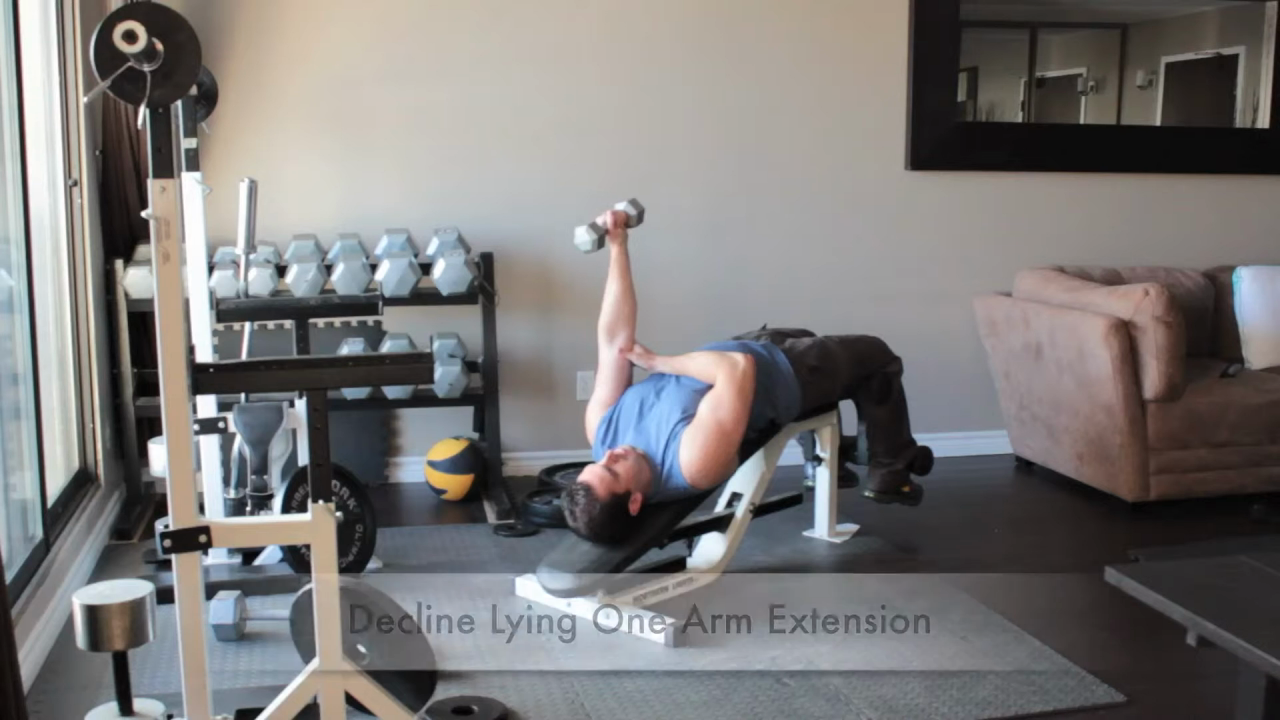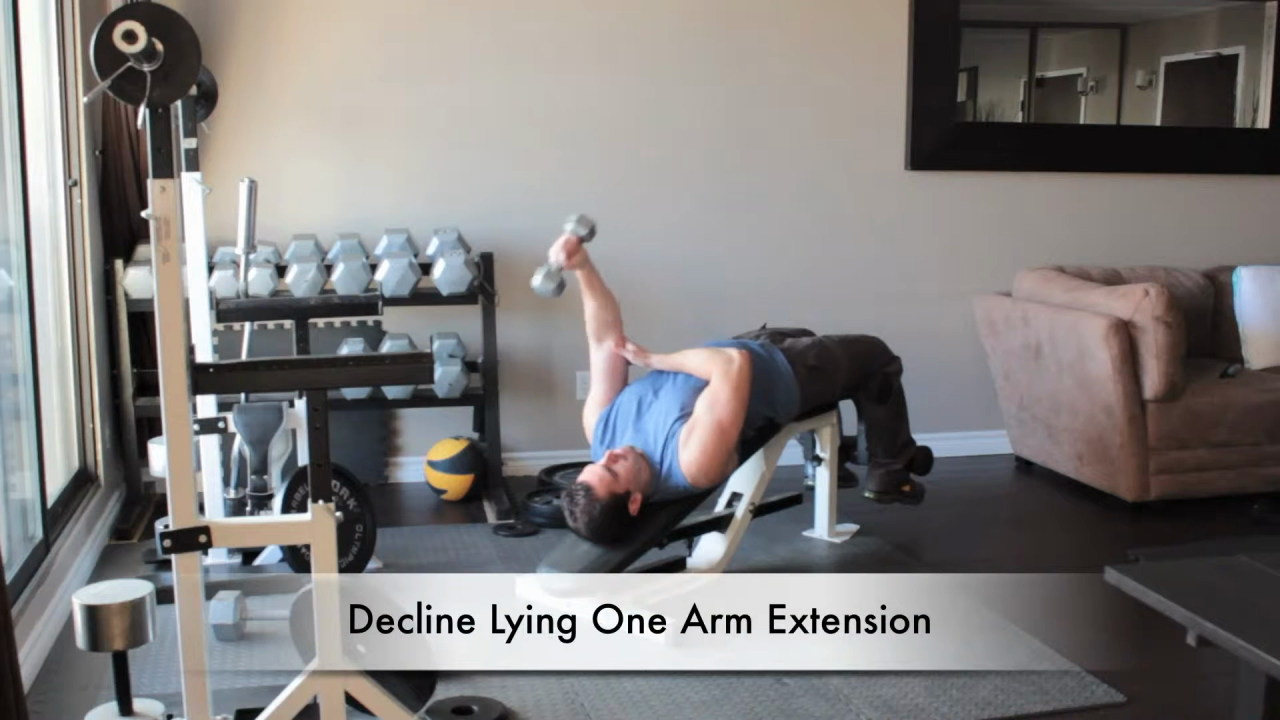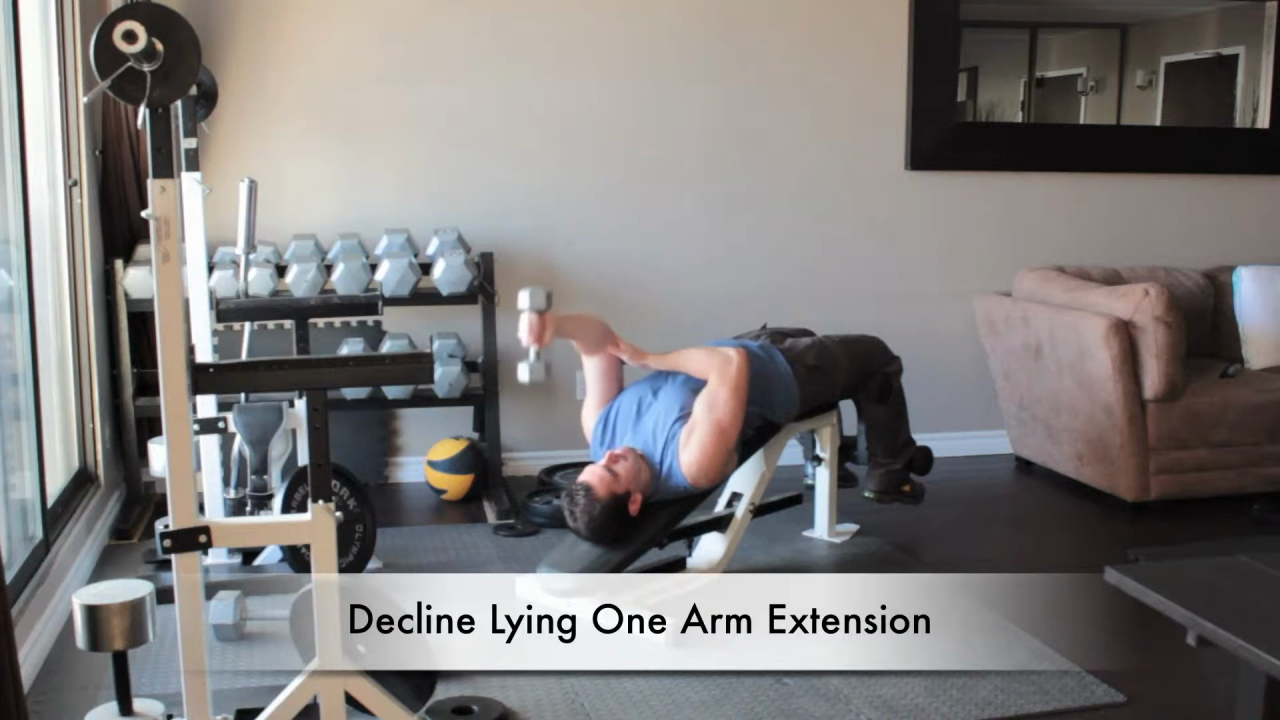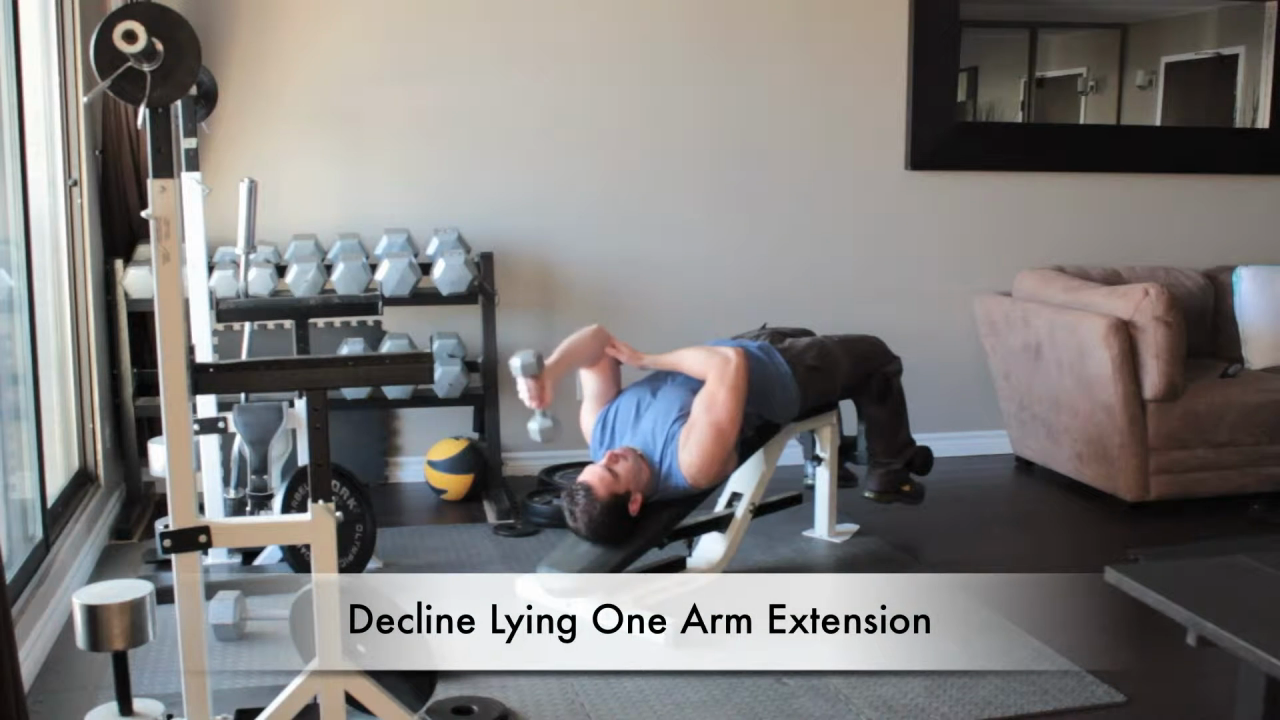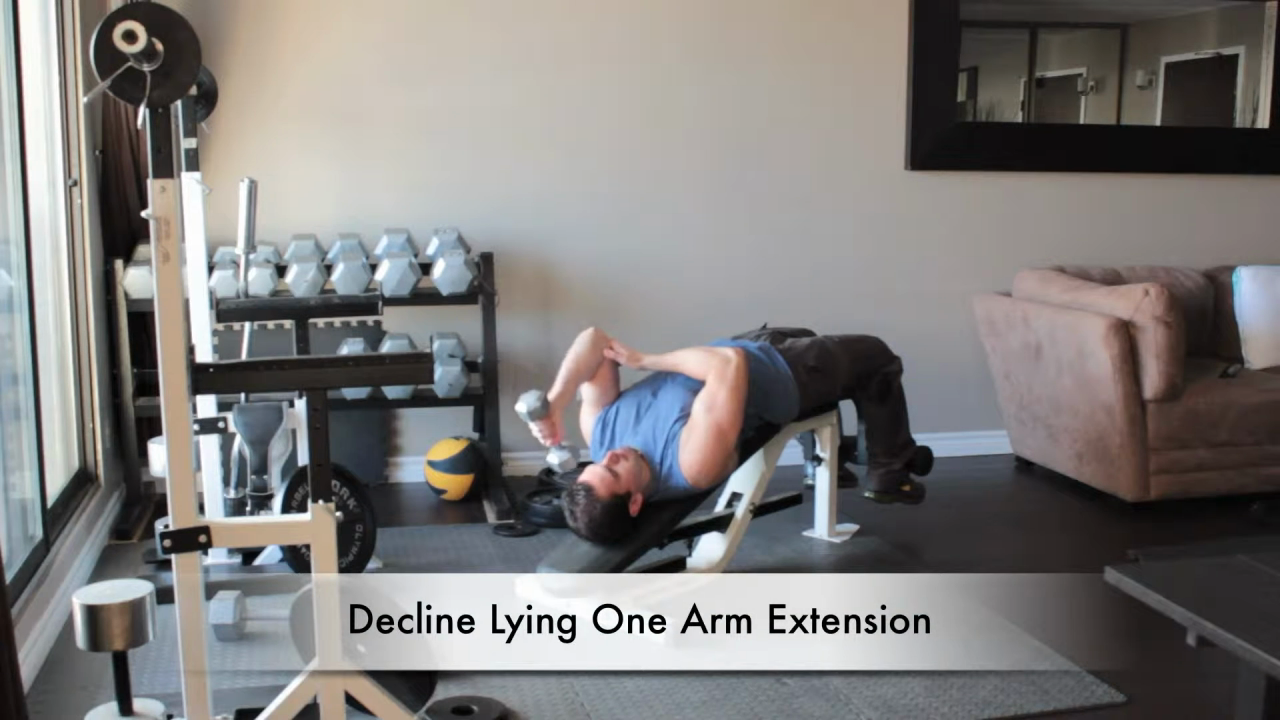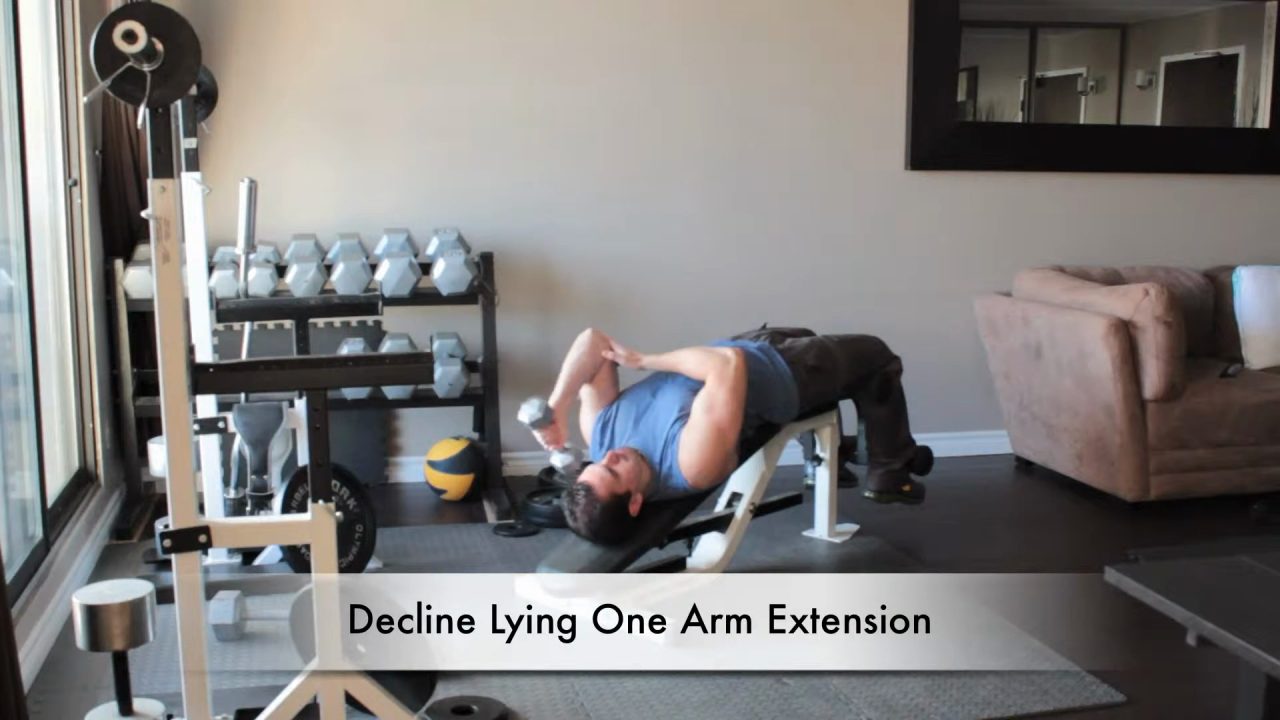
dt=0.4s
person 1, frame 1
left shoulder: (600, 428)
right shoulder: (693, 465)
left elbow: (616, 339)
right elbow: (739, 369)
left wrist: (618, 246)
right wrist: (659, 362)
left knee: (804, 340)
right knee: (877, 357)
right ankle: (890, 472)
person 1, frame 2
left shoulder: (599, 427)
right shoulder: (693, 463)
left elbow: (605, 338)
right elbow: (734, 364)
left wrist: (582, 265)
right wrist: (653, 358)
left knee: (805, 339)
right knee: (877, 356)
right ankle: (890, 475)
person 1, frame 3
left shoulder: (599, 428)
right shoulder: (693, 465)
left elbow: (598, 339)
right elbow: (732, 365)
left wrist: (550, 322)
right wrist: (648, 359)
left knee: (804, 338)
right knee: (876, 357)
right ankle: (890, 474)
person 1, frame 4
left shoulder: (598, 429)
right shoulder: (693, 464)
left elbow: (597, 337)
right elbow: (730, 363)
left wrist: (546, 372)
right wrist: (645, 359)
left knee: (804, 338)
right knee: (877, 358)
right ankle: (890, 474)
person 1, frame 5
left shoulder: (598, 429)
right shoulder: (692, 465)
left elbow: (592, 338)
right elbow: (729, 364)
left wrist: (554, 403)
right wrist: (645, 360)
left knee: (805, 339)
right knee: (877, 358)
right ankle: (890, 474)
person 1, frame 6
left shoulder: (598, 430)
right shoulder: (693, 465)
left elbow: (593, 340)
right elbow: (729, 365)
left wrist: (555, 405)
right wrist: (644, 360)
left knee: (806, 339)
right knee: (877, 357)
right ankle: (890, 473)
